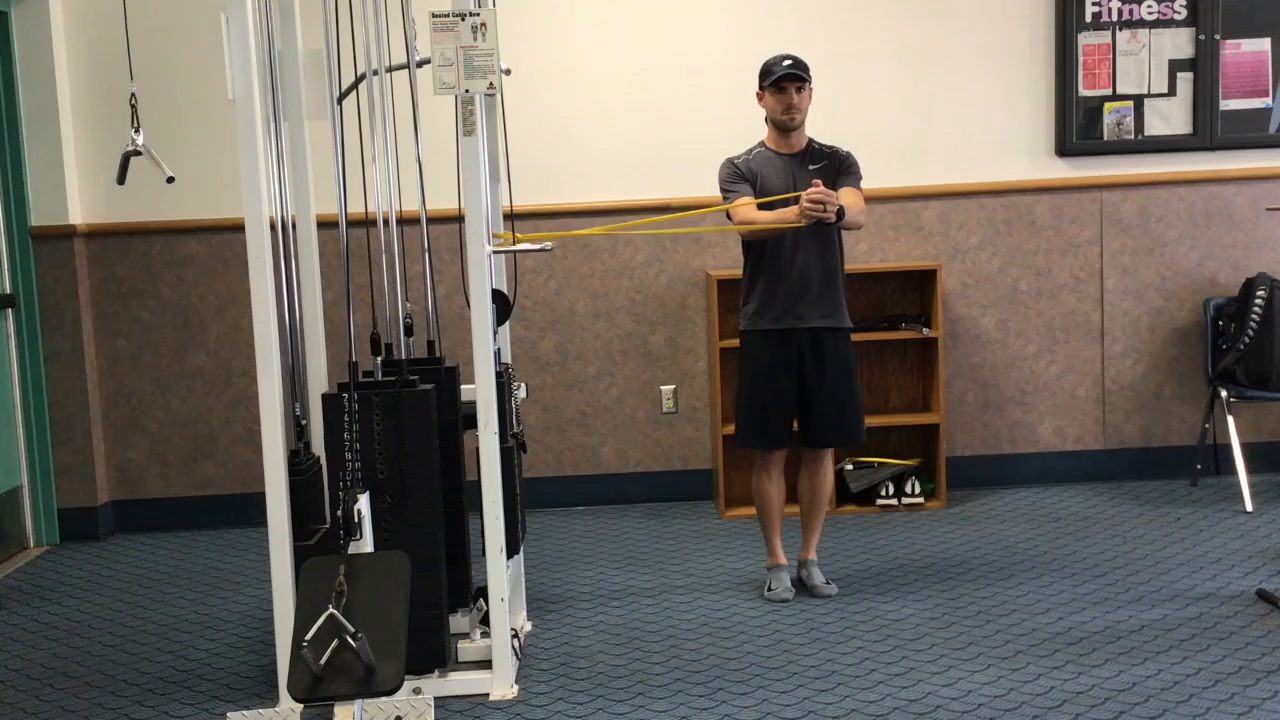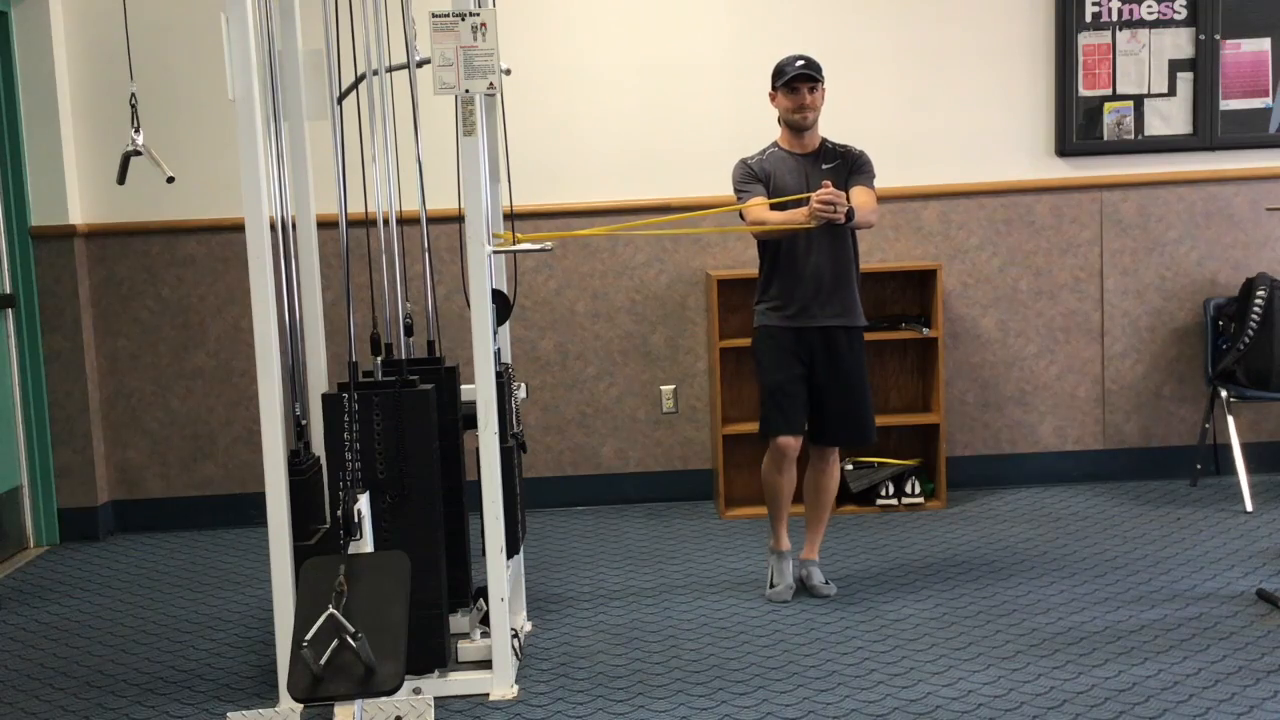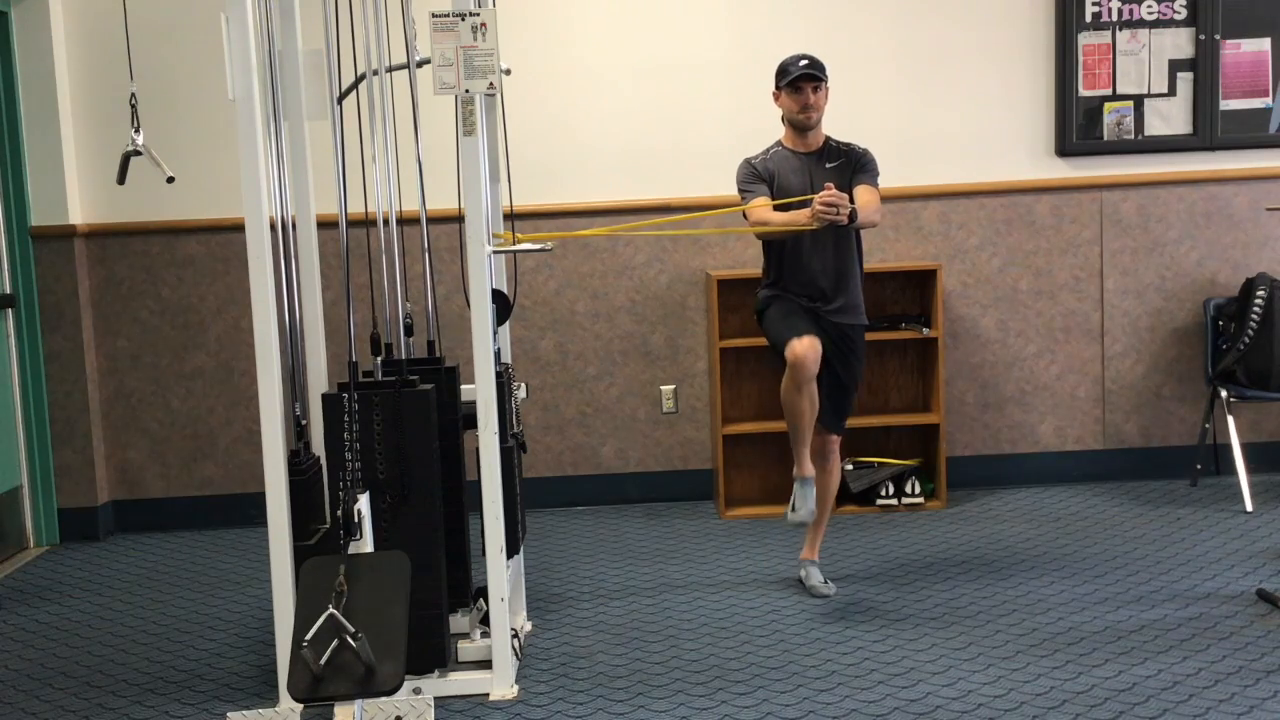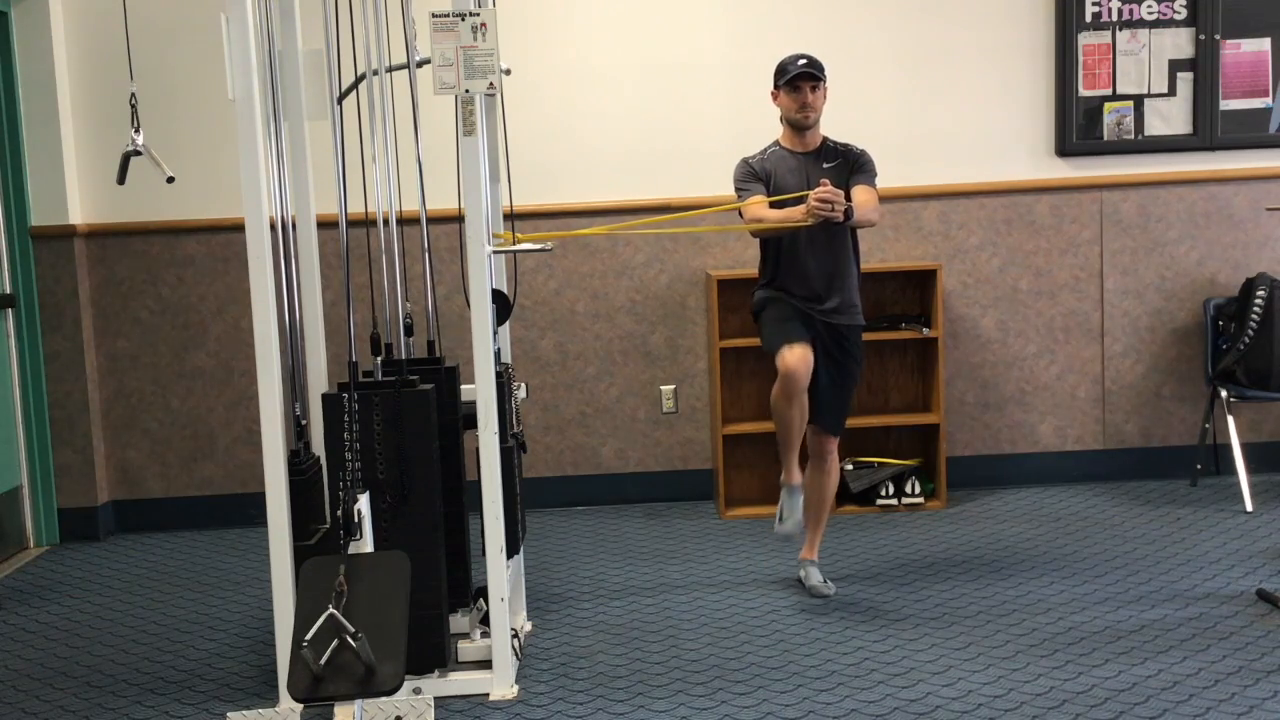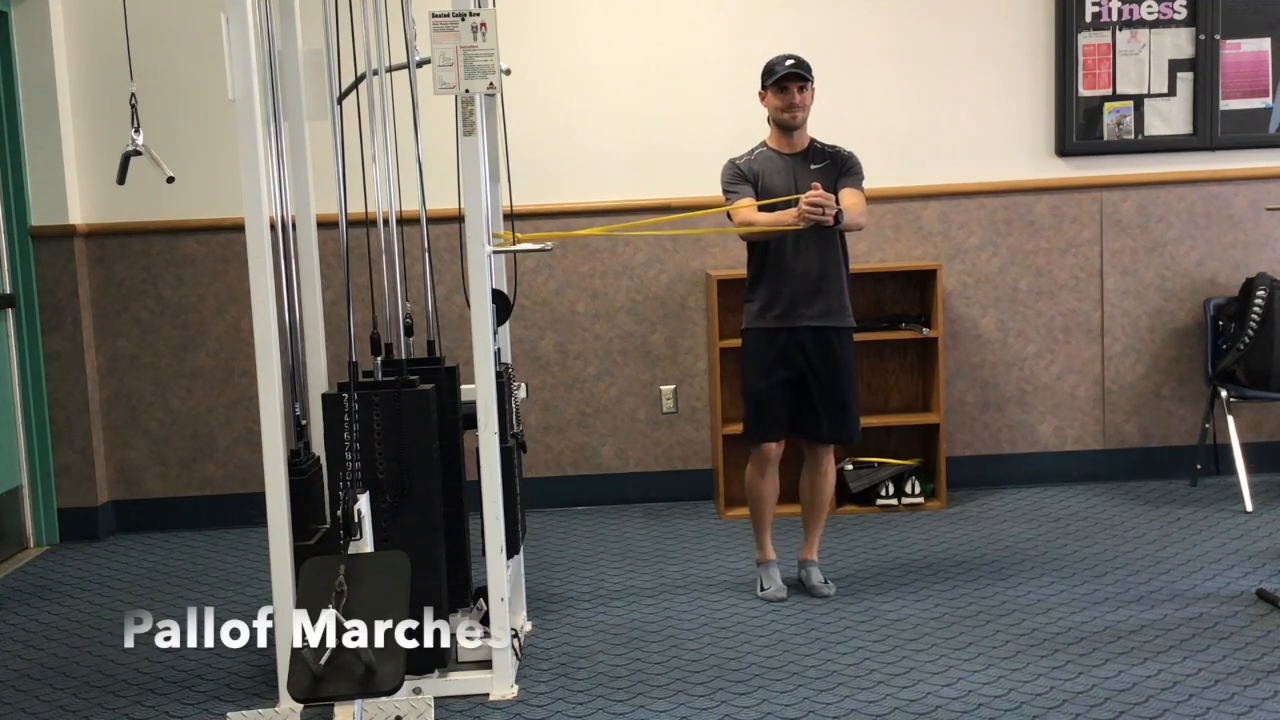
dt=0.4s
person 1, frame 1
left shoulder: (838, 161)
right shoulder: (740, 167)
left elbow: (858, 215)
right elbow: (747, 222)
left wrist: (834, 210)
right wrist: (796, 212)
left hip: (827, 324)
right hip: (767, 327)
left knee: (820, 448)
right knee: (769, 452)
left ankle: (809, 558)
right ankle: (776, 561)
person 1, frame 2
left shoulder: (852, 160)
right shoulder: (753, 167)
left elbow: (869, 213)
right elbow: (759, 222)
left wrist: (843, 210)
right wrist: (806, 212)
left hip: (840, 322)
right hip: (781, 322)
left knee: (827, 447)
right knee: (784, 443)
left ankle: (811, 557)
right ankle: (780, 549)
person 1, frame 3
left shoulder: (855, 159)
right shoulder: (757, 167)
left elbow: (873, 213)
right elbow: (762, 223)
left wrist: (847, 212)
right wrist: (810, 215)
left hip: (844, 311)
right hip: (786, 297)
left knee: (829, 438)
right knee: (804, 356)
left ankle: (810, 557)
right ankle: (801, 472)
person 1, frame 4
left shoulder: (853, 160)
right shoulder: (755, 167)
left elbow: (870, 213)
right elbow: (757, 220)
left wrist: (843, 208)
right wrist: (804, 211)
left hip: (840, 312)
right hip: (782, 301)
left knee: (826, 440)
right knee: (796, 365)
left ankle: (810, 557)
right ankle: (791, 477)
person 1, frame 5
left shoulder: (840, 161)
right shoulder: (742, 167)
left elbow: (859, 215)
right elbow: (747, 224)
left wrist: (833, 213)
right wrist: (795, 215)
left hip: (829, 322)
right hip: (769, 324)
left knee: (821, 448)
right knee: (767, 449)
left ankle: (810, 558)
right ankle: (765, 559)
